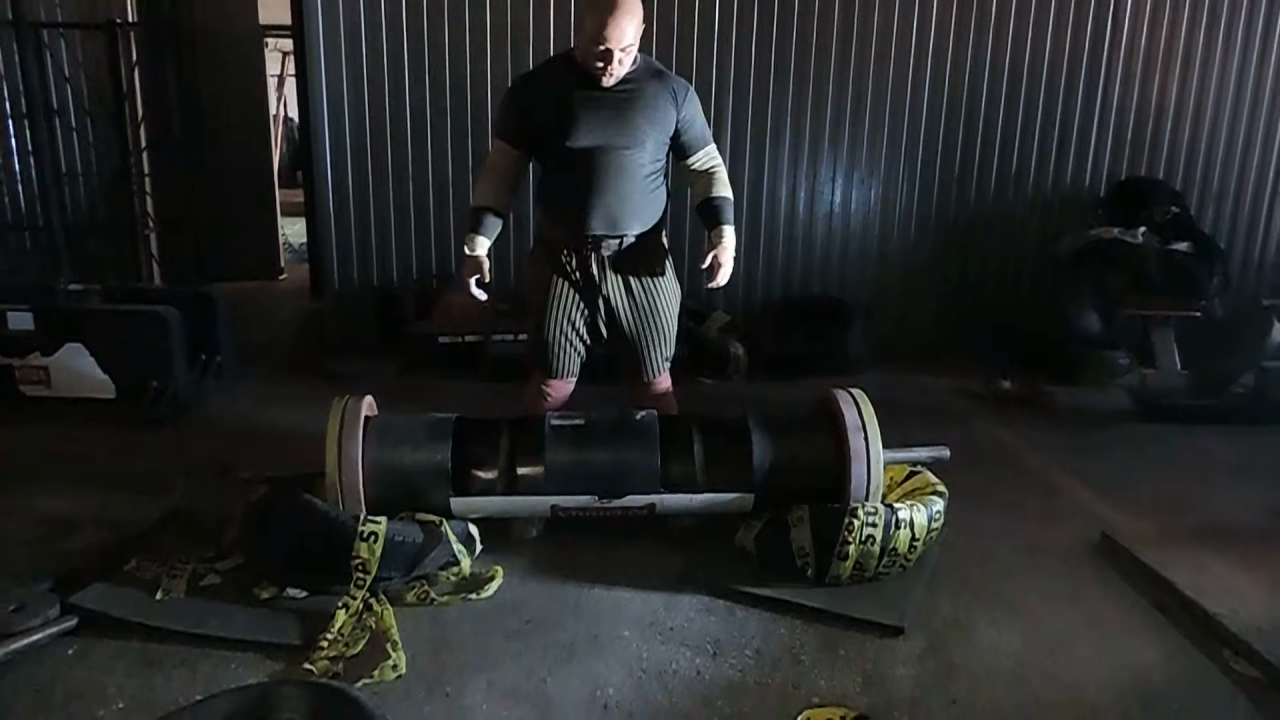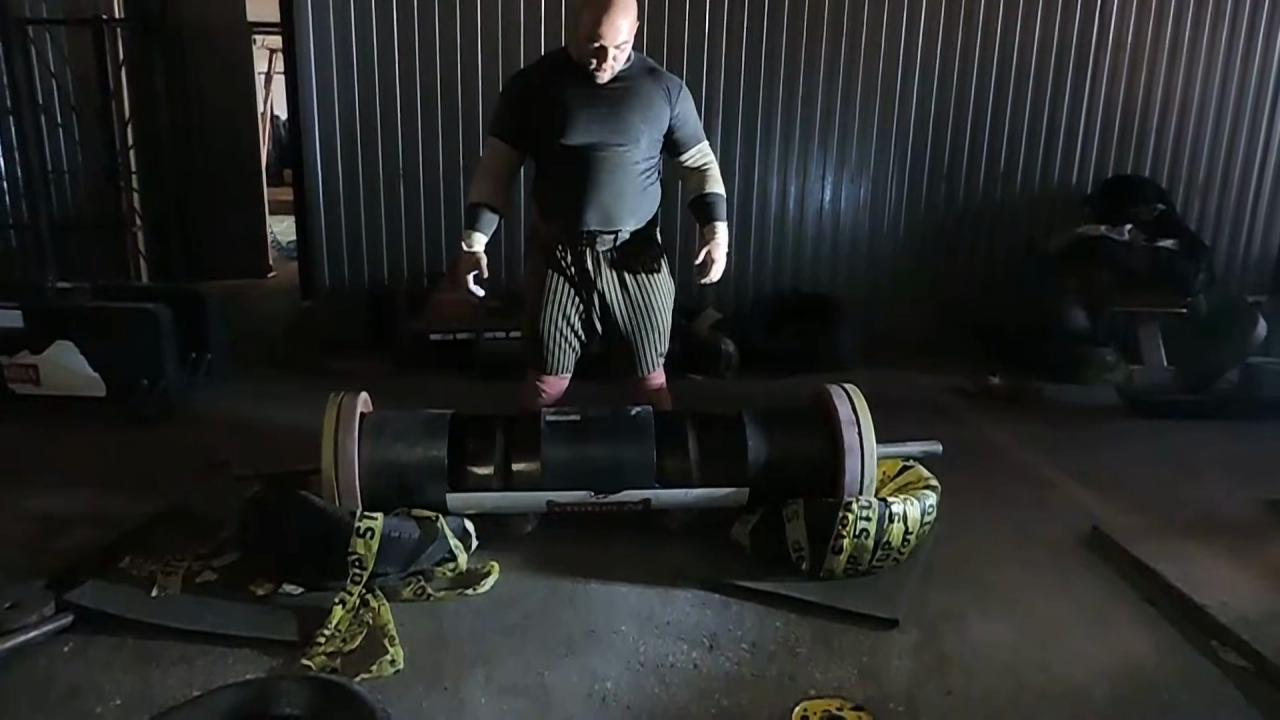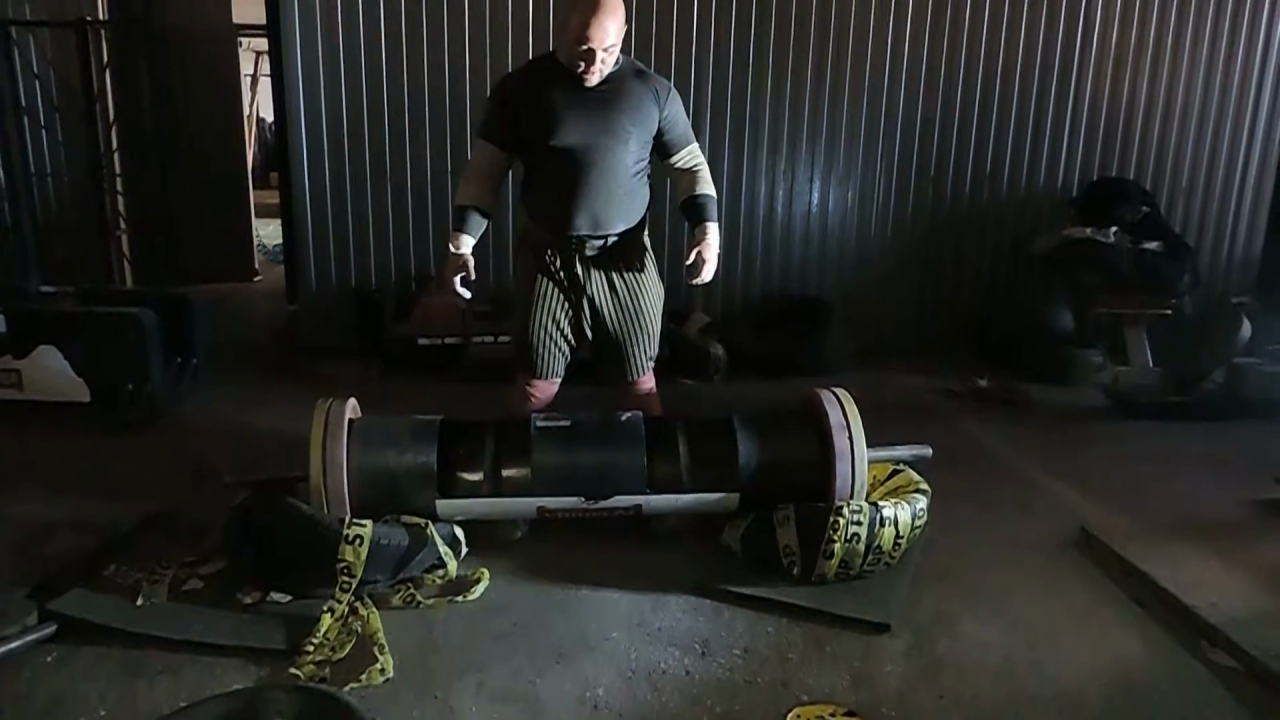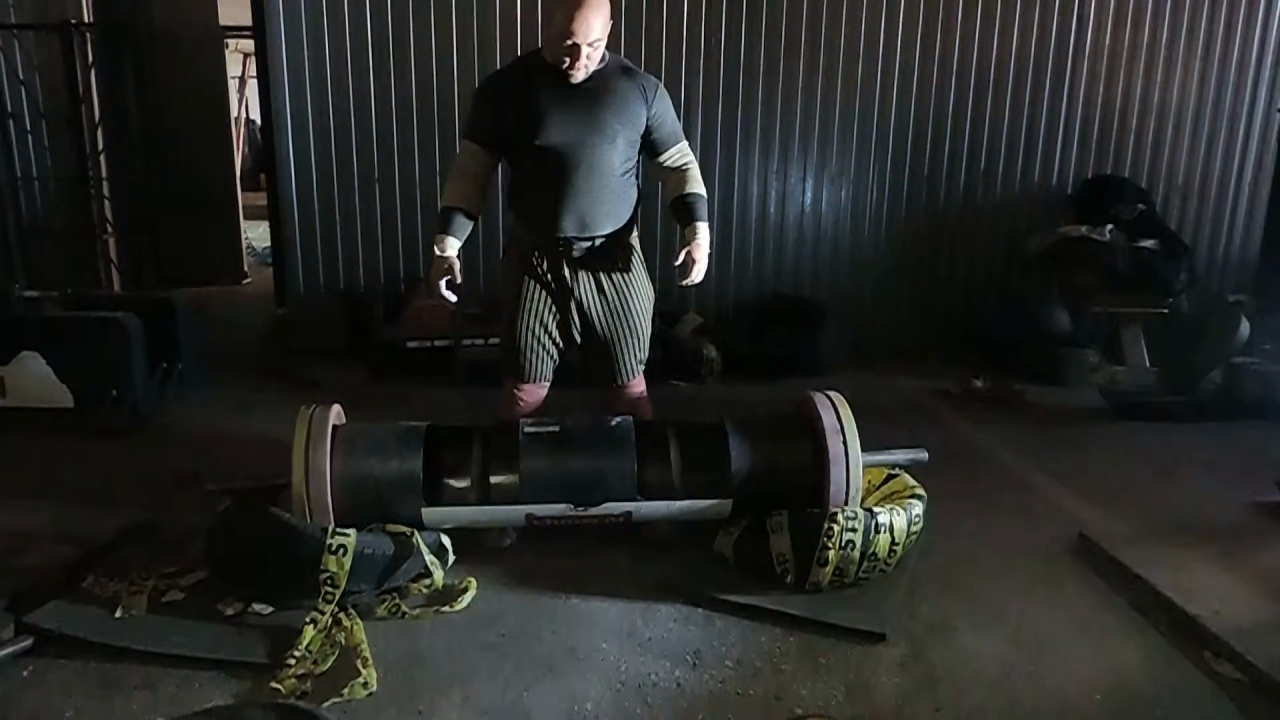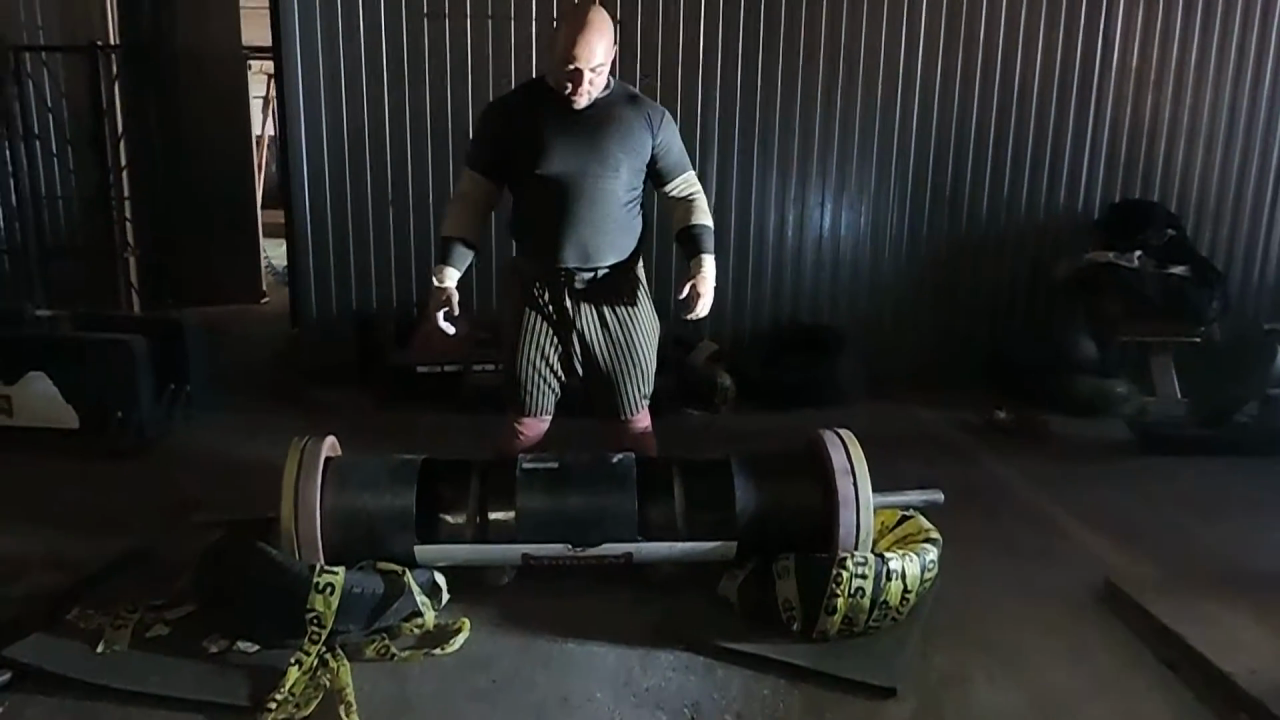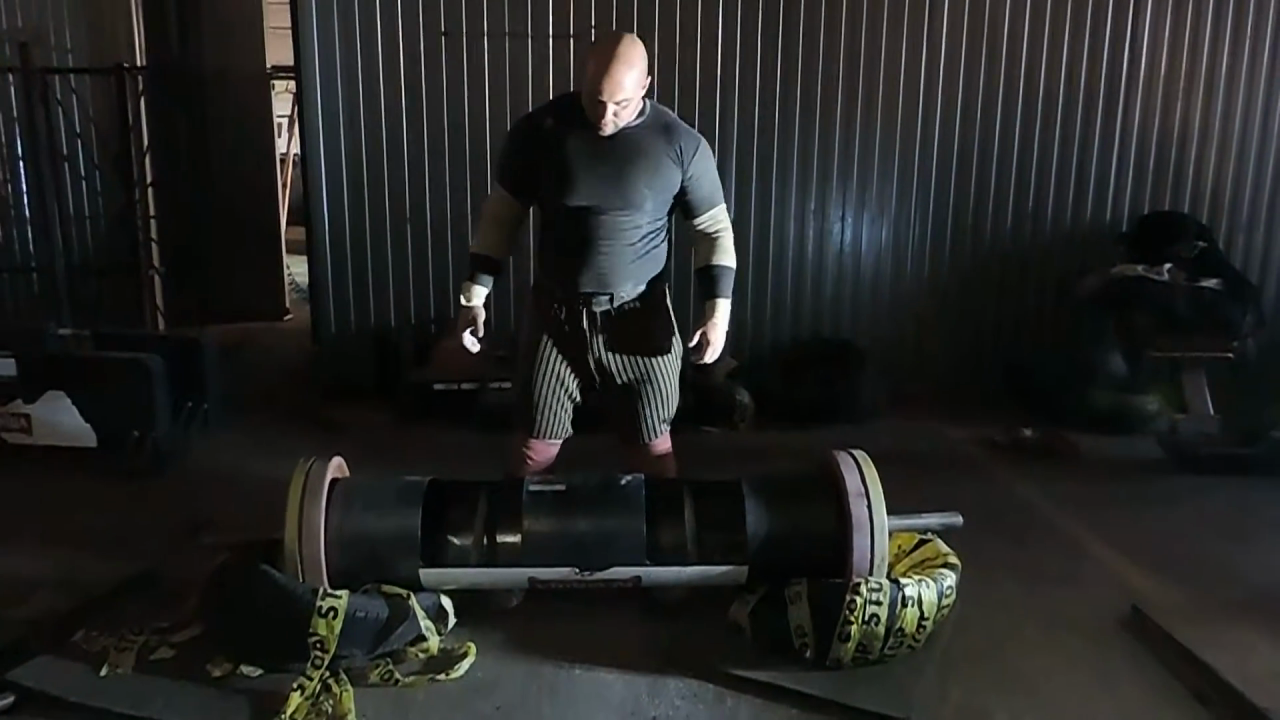
dt=0.5s
person 1, frame 1
left shoulder: (671, 90)
right shoulder: (536, 87)
left elbow: (706, 166)
right elbow: (501, 170)
left wrist: (723, 235)
right wrist: (477, 244)
left hip: (641, 259)
right hip: (561, 257)
left knee: (655, 380)
right knee: (551, 383)
person 1, frame 2
left shoulder: (665, 88)
right shoulder: (532, 84)
left elbow: (699, 163)
right elbow: (497, 166)
left wrist: (716, 230)
right wrist: (474, 240)
left hip: (636, 254)
right hip: (556, 253)
left knee: (650, 375)
right knee: (547, 379)
person 1, frame 3
left shoulder: (653, 91)
right shoulder: (521, 87)
left elbow: (689, 164)
right elbow: (484, 169)
left wrist: (708, 230)
right wrist: (462, 242)
left hip: (625, 258)
right hip: (546, 257)
left knee: (640, 378)
right knee: (537, 383)
person 1, frame 4
left shoulder: (641, 88)
right shoulder: (506, 87)
left elbow: (678, 162)
right elbow: (471, 169)
left wrist: (698, 230)
right wrist: (447, 245)
left hip: (613, 261)
right hip: (534, 260)
left knee: (629, 383)
right knee: (524, 388)
person 1, frame 5
left shoulder: (646, 117)
right shoulder: (508, 114)
left elbow: (685, 193)
right elbow: (472, 199)
left wrist: (703, 263)
right wrist: (447, 276)
left hip: (617, 292)
right hip: (536, 291)
left knee: (634, 418)
right knee: (526, 421)
person 1, frame 6
left shoulder: (681, 143)
right shoulder: (539, 130)
left elbow: (713, 229)
right elbow: (501, 214)
left wrist: (719, 308)
right wrist: (474, 294)
left hip: (638, 316)
right hip: (554, 311)
left knee: (652, 445)
right knee: (537, 444)
